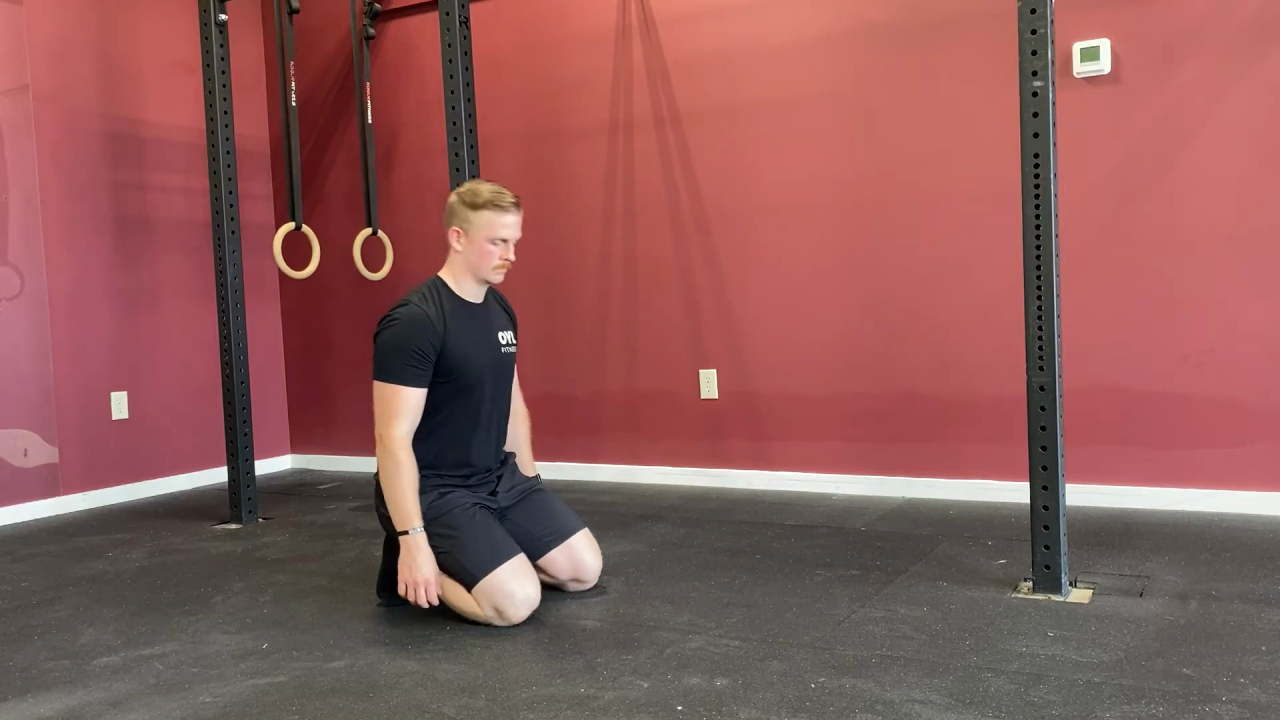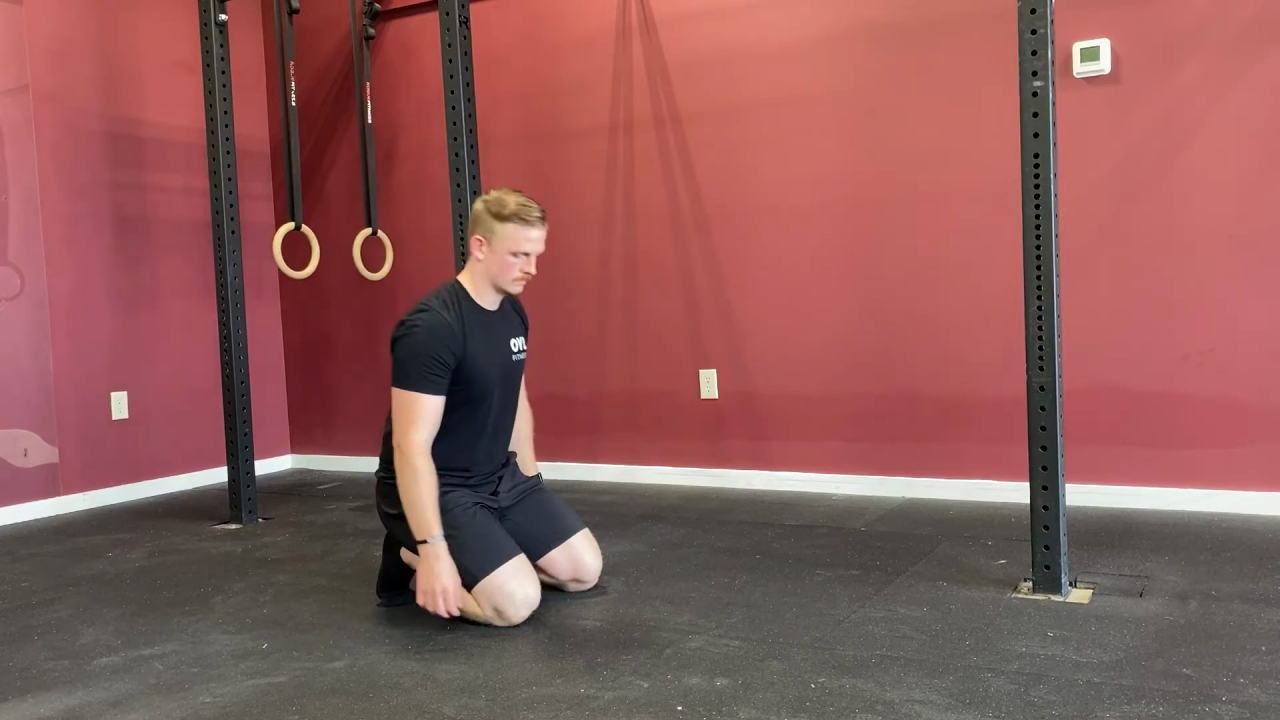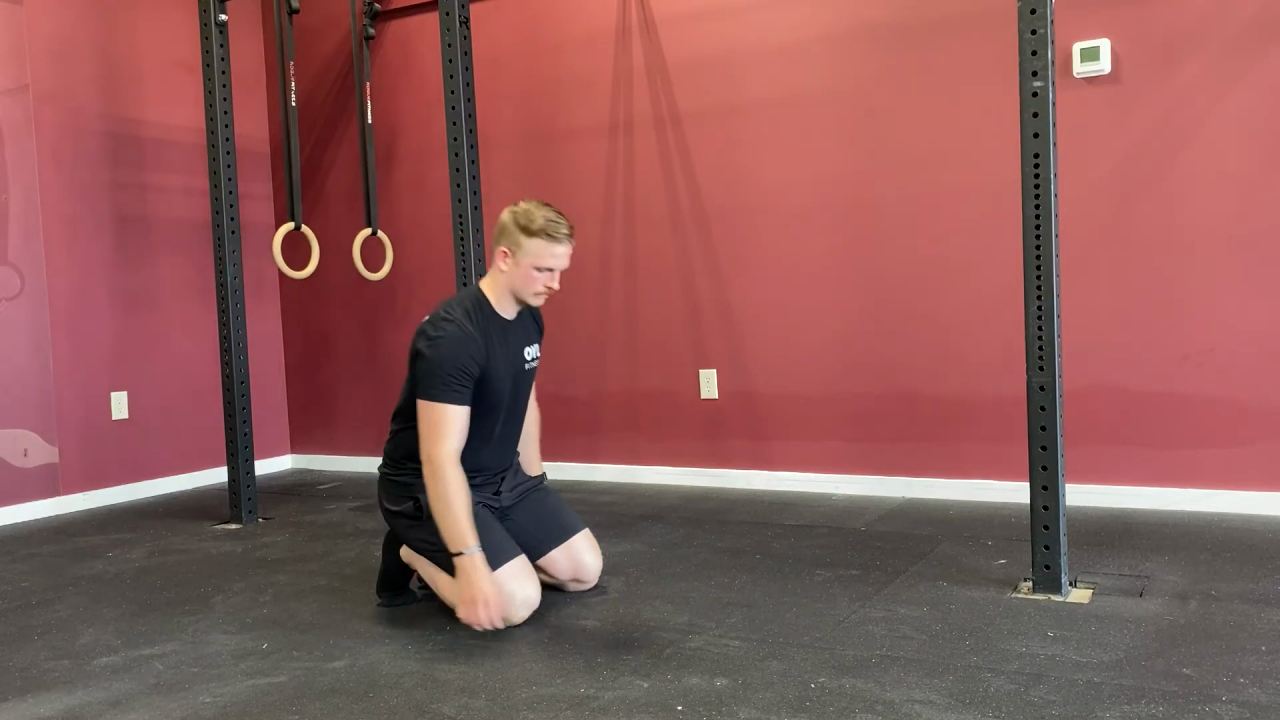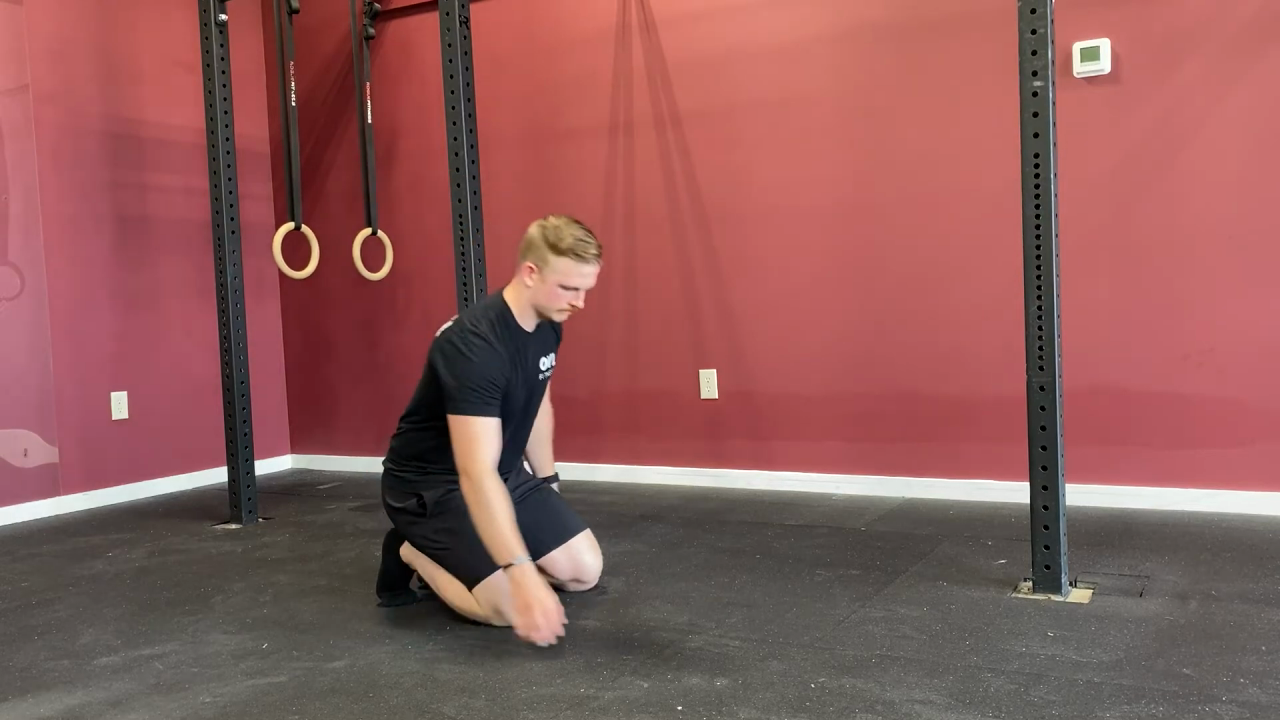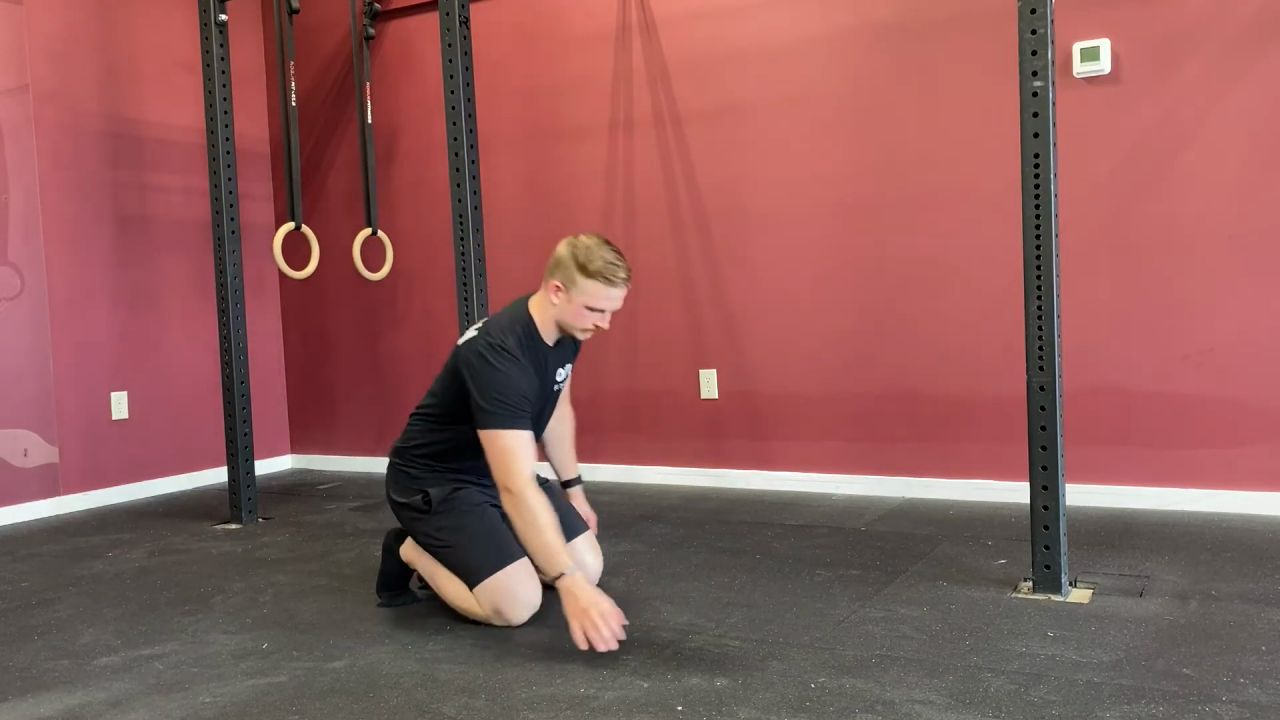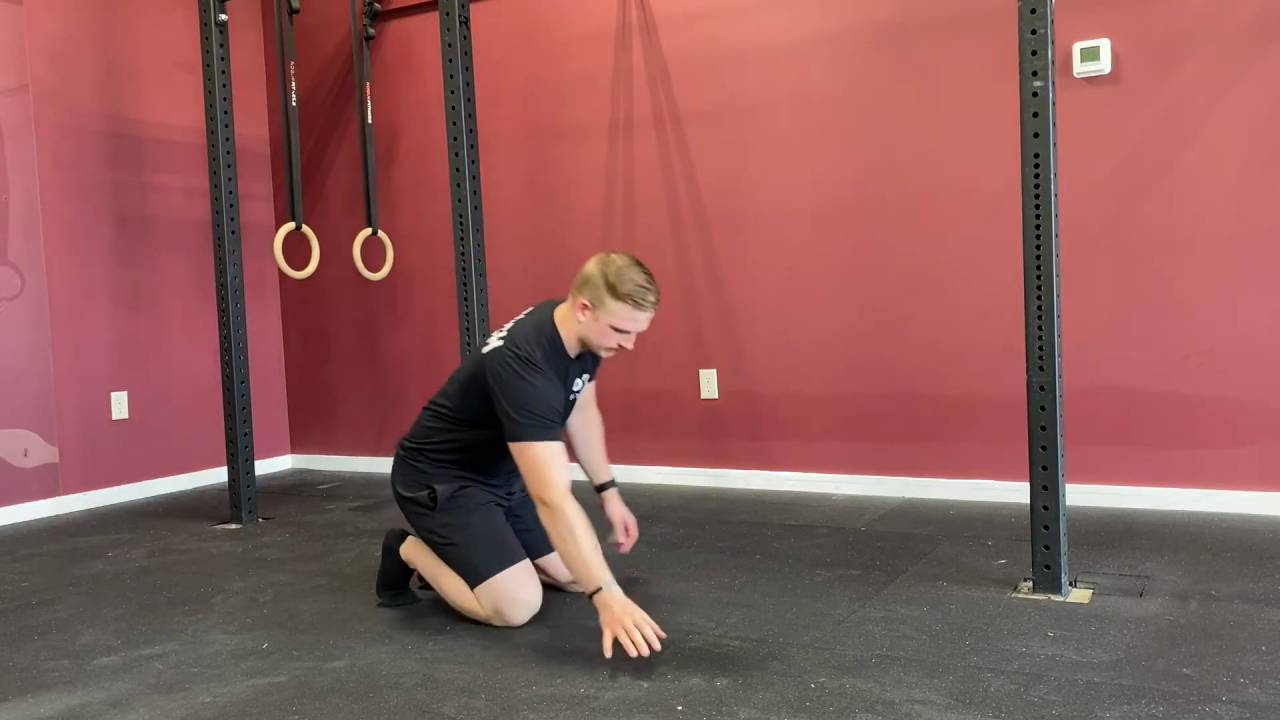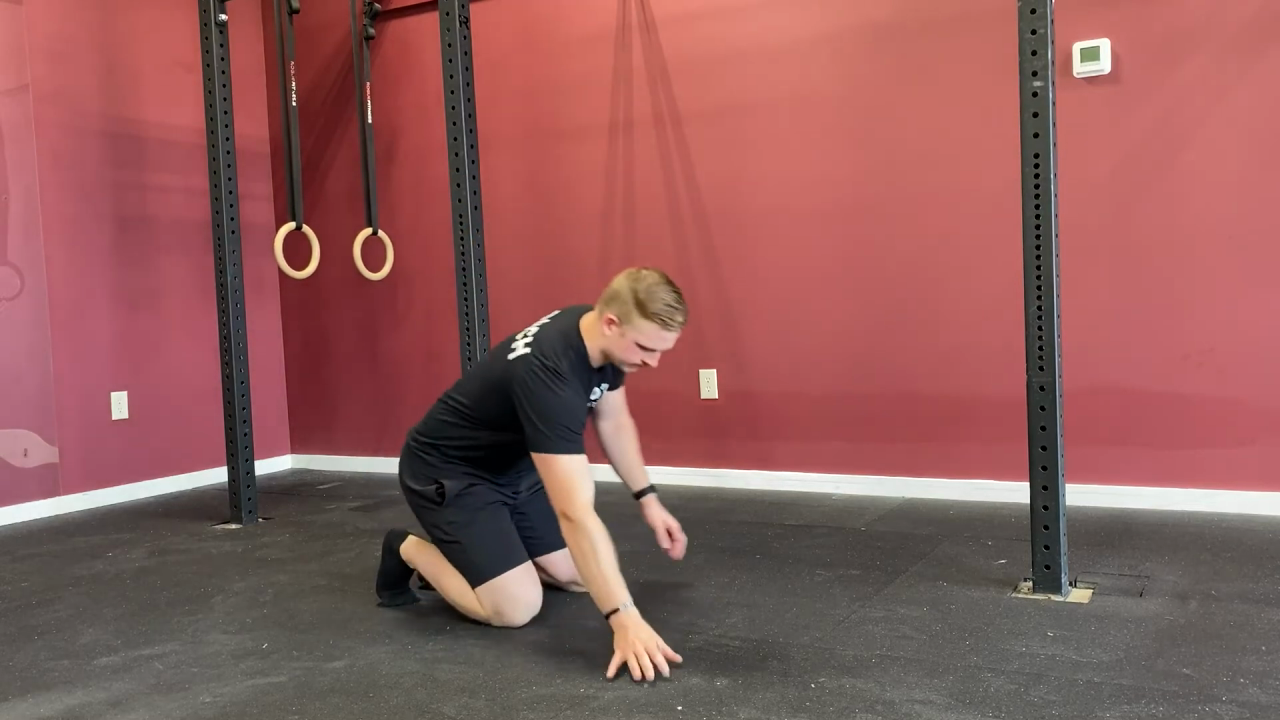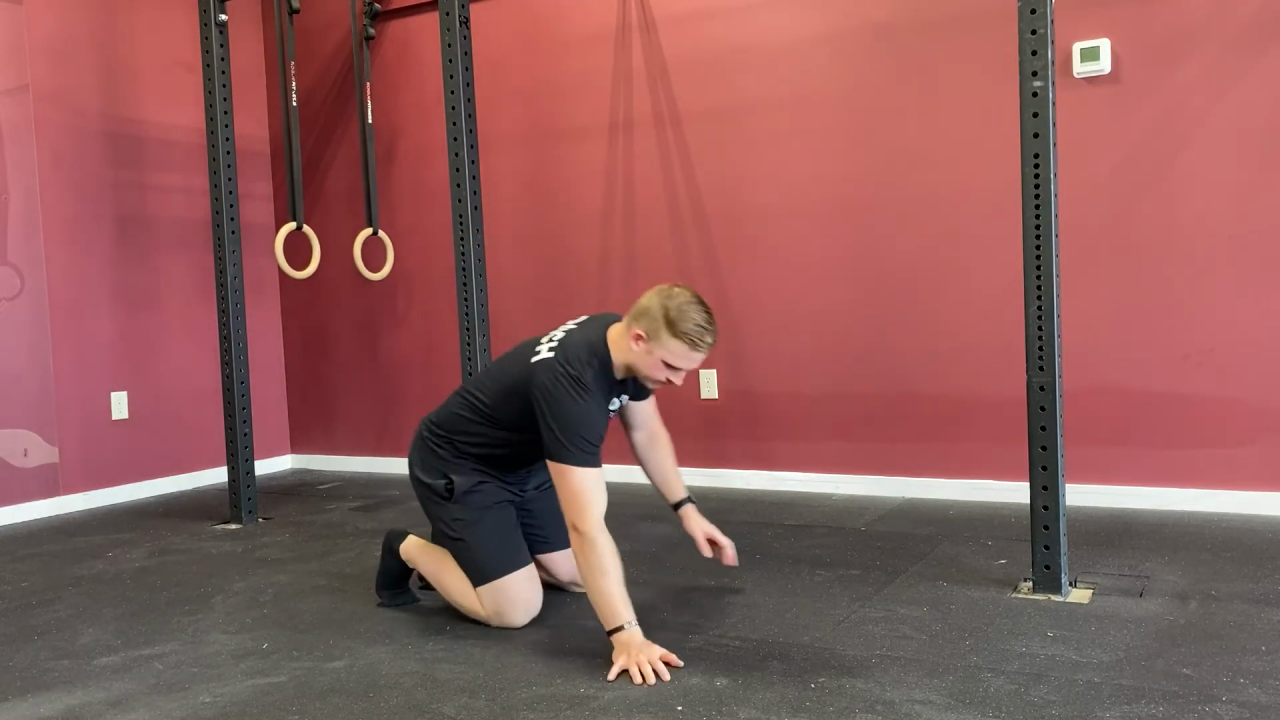
dt=0.1s
person 1, frame 1
left shoulder: (500, 309)
right shoulder: (414, 322)
right elbow: (393, 440)
left wrist: (531, 483)
right wrist: (412, 541)
left hip: (499, 477)
right hip: (433, 491)
left knee: (584, 569)
right knee: (516, 600)
left ankle: (468, 554)
right ankle: (410, 566)
person 1, frame 2
left shoulder: (513, 313)
right shoulder: (432, 327)
right elbow: (410, 449)
left wrist: (532, 488)
right wrist: (432, 549)
left hip: (500, 478)
right hip: (437, 489)
left knee: (583, 569)
right knee: (515, 600)
right ankle: (412, 556)
person 1, frame 3
left shoulder: (529, 316)
right shoulder: (452, 336)
right elbow: (440, 460)
left wrist: (536, 483)
right wrist: (469, 562)
left hip: (502, 476)
right hip: (431, 489)
left knee: (584, 569)
right knee: (515, 600)
left ankle: (447, 548)
right ankle: (413, 556)
person 1, frame 4
left shoulder: (547, 323)
right shoulder: (474, 344)
right elbow: (476, 474)
left wrist: (547, 488)
right wrist: (520, 574)
left hip: (503, 475)
right hip: (433, 485)
left knee: (585, 569)
right knee: (513, 602)
left ankle: (477, 544)
right ankle: (411, 555)
person 1, frame 5
left shoulder: (566, 330)
right shoulder: (500, 357)
left elbow: (557, 410)
right elbow: (517, 487)
left wrist: (573, 488)
right wrist: (566, 582)
left hip: (500, 471)
right hip: (437, 484)
left knee: (588, 570)
right knee: (518, 603)
left ankle: (486, 550)
right ankle: (413, 554)
person 1, frame 6
left shoulder: (580, 332)
right shoulder: (523, 365)
left elbow: (580, 414)
right elbow: (553, 498)
left wrist: (608, 492)
right wrist: (608, 598)
left hip: (502, 470)
right hip: (441, 478)
left knee: (578, 574)
right knee: (516, 605)
left ankle: (473, 538)
right ankle: (412, 552)
person 1, frame 7
left shoulder: (603, 341)
right shoulder: (548, 375)
left elbow: (613, 420)
right elbow: (576, 513)
left wrist: (648, 499)
right wrist: (624, 620)
left hip: (511, 465)
right hip: (448, 472)
left knee: (581, 576)
right knee: (518, 607)
left ankle: (472, 547)
right ankle: (412, 552)
person 1, frame 8
left shoulder: (629, 350)
right shoulder: (570, 383)
left elbow: (647, 432)
right elbow: (586, 524)
left wrist: (687, 509)
right wrist: (625, 633)
left hip: (521, 460)
right hip: (457, 467)
left knee: (580, 578)
right knee: (515, 609)
left ankle: (452, 533)
right ankle: (413, 552)
